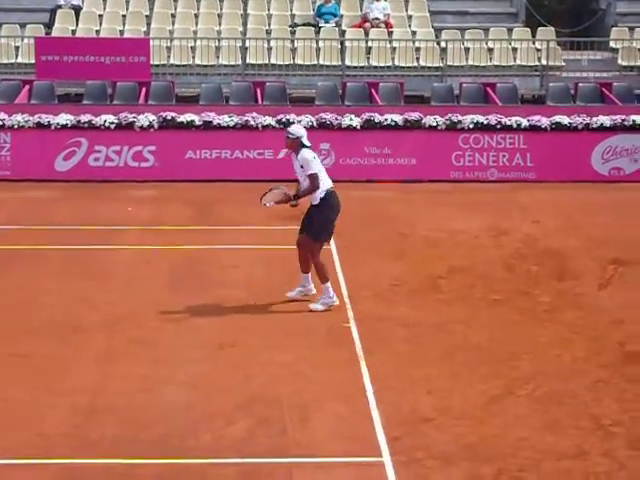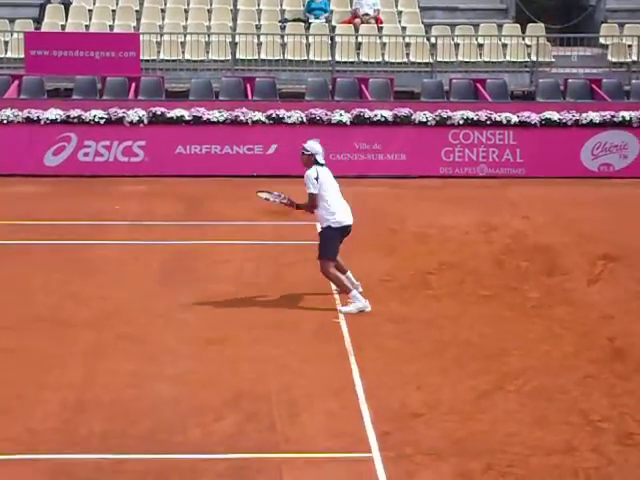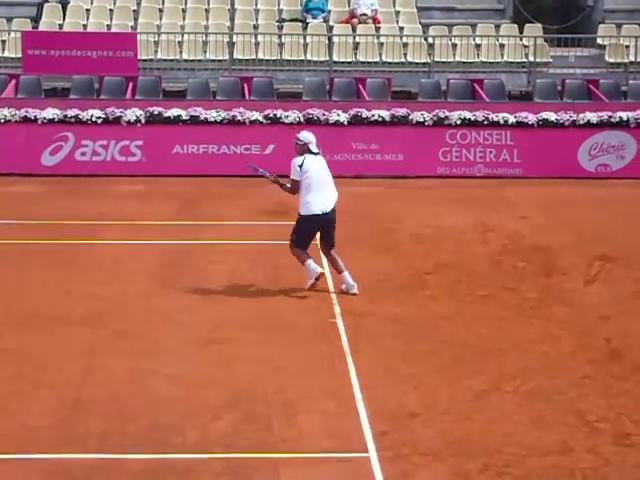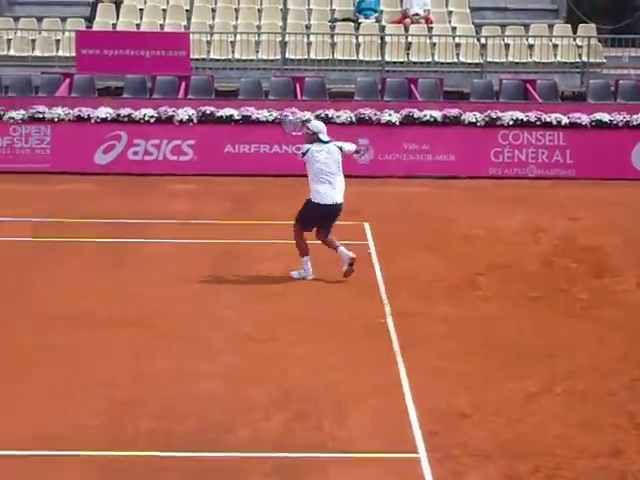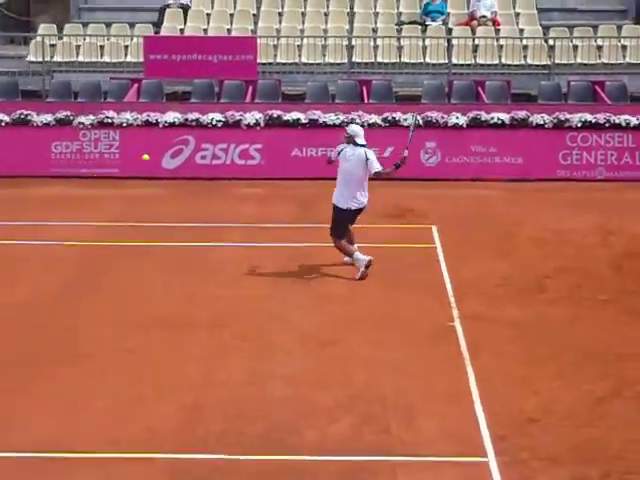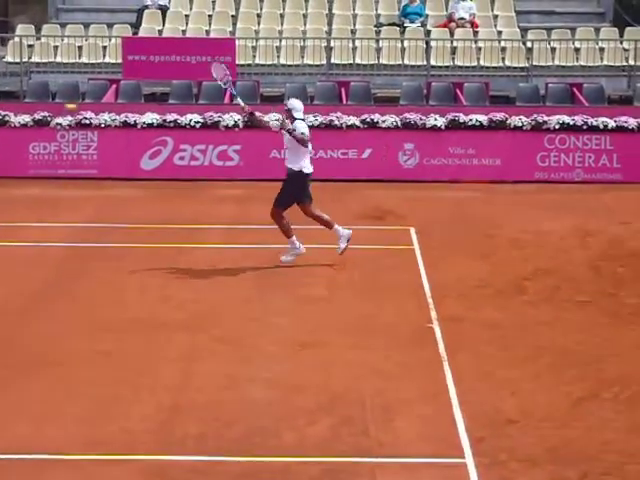
dt=0.3s
person 1, frame 1
left shoulder: (306, 156)
right shoulder: (296, 155)
left elbow: (315, 185)
left wrist: (294, 197)
right wrist: (295, 196)
left hip: (327, 203)
right hip: (318, 203)
left knee: (313, 251)
right knee: (302, 243)
left ankle: (329, 296)
right ankle: (306, 286)
person 1, frame 2
left shoulder: (311, 174)
right shoulder: (324, 170)
left elbow: (312, 205)
left wrist: (296, 205)
right wrist: (308, 207)
left hip: (333, 224)
right hip: (345, 220)
left knee: (327, 269)
right knee: (329, 255)
left ankle: (359, 301)
right ankle: (353, 283)
person 1, frame 3
left shoulder: (298, 162)
right shoulder: (321, 160)
left elbow: (295, 190)
left wrist: (279, 183)
left hip: (310, 213)
right hip: (329, 212)
left knee: (296, 247)
right knee: (328, 250)
left ankle: (314, 270)
right ankle: (349, 284)
person 1, frame 4
left shoulder: (306, 150)
right shoulder: (336, 146)
right elbow: (357, 149)
left hip: (318, 201)
right hip: (336, 202)
left knee: (298, 230)
right knee: (322, 235)
left ankle: (305, 269)
right ankle: (346, 254)
person 1, frame 5
left shoulder: (341, 149)
right shoulder: (367, 154)
left elbow: (329, 161)
right elbow: (379, 175)
right wrist: (398, 165)
left hip: (341, 203)
right hip: (360, 203)
left knee: (337, 239)
right knee: (344, 226)
left ankle: (362, 259)
right ankle: (355, 256)
person 1, frame 6
left shoulder: (299, 124)
right shoulder: (289, 124)
left elbow: (305, 141)
right elbow: (261, 122)
left wrist: (290, 131)
right wrist: (251, 114)
left hip: (298, 175)
right hip: (297, 174)
left knee: (276, 213)
right knee: (309, 211)
left ankle: (295, 247)
right ankle: (342, 234)
